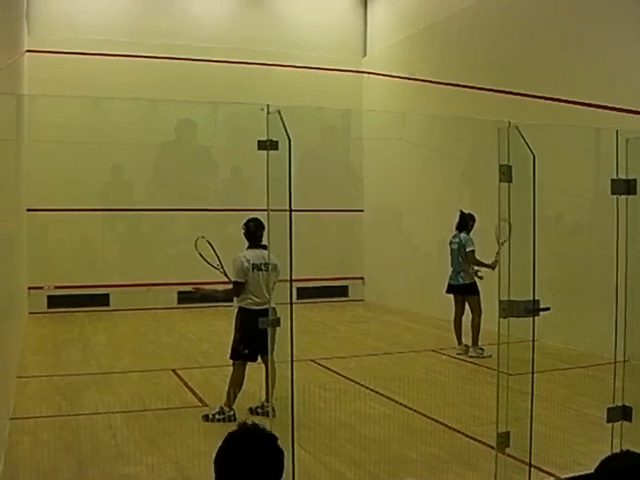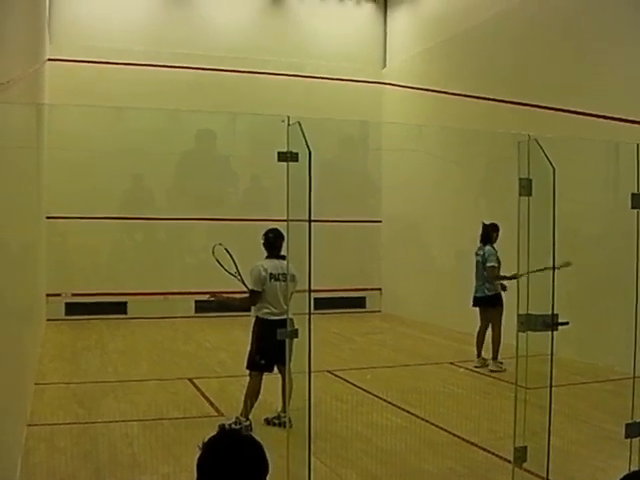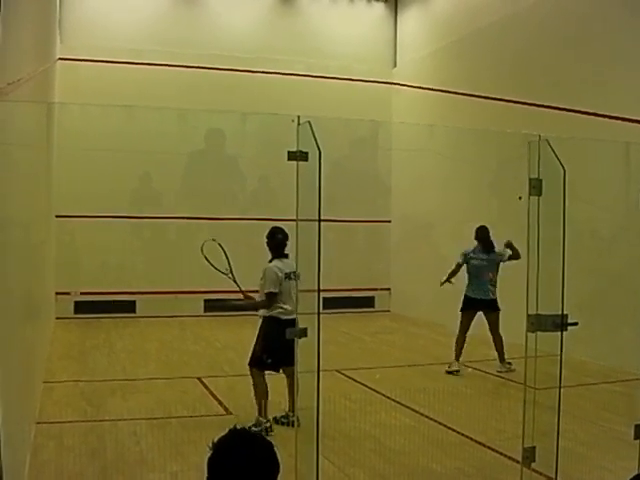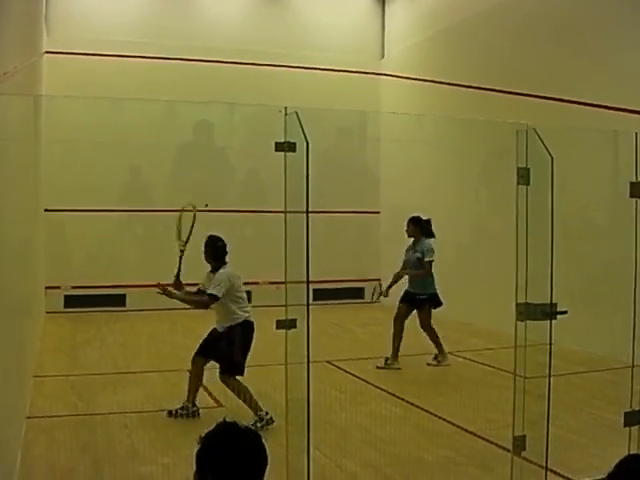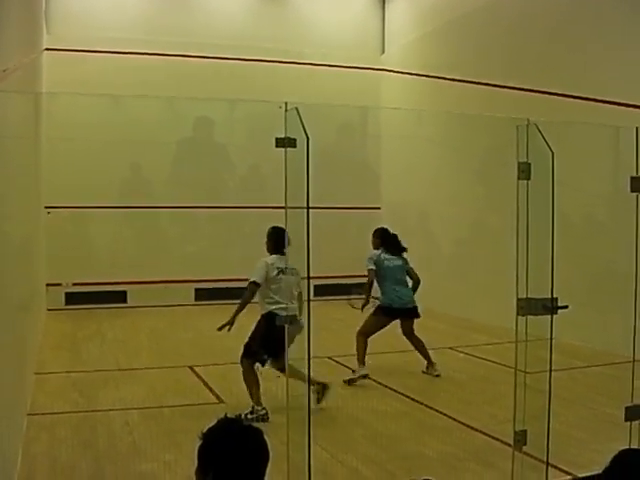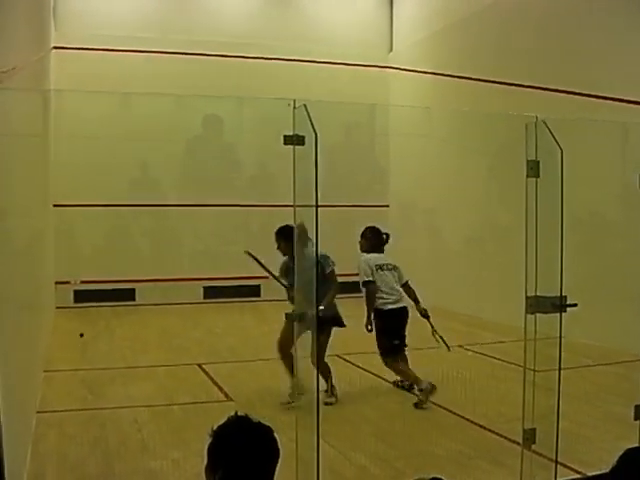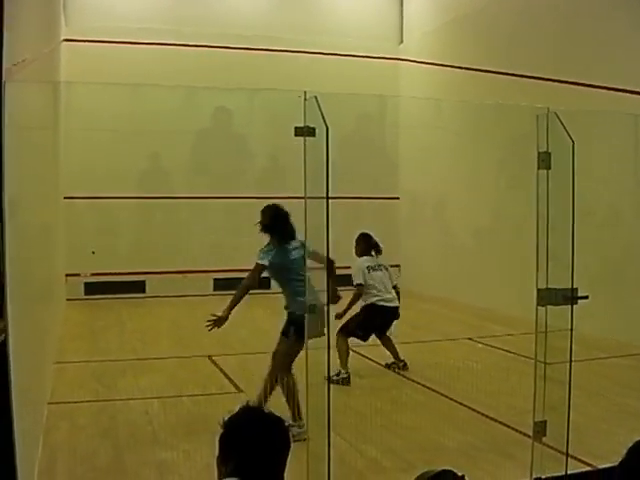
dt=0.7s
person 1, frame 1
left shoulder: (242, 259)
right shoulder: (272, 259)
left elbow: (237, 292)
right elbow: (269, 288)
left wrist: (209, 292)
left hip: (249, 314)
right hip: (267, 312)
left knee: (239, 363)
right knee: (268, 359)
left ankle: (228, 409)
right ankle: (268, 405)
person 1, frame 2
left shoulder: (260, 268)
right shoulder: (290, 269)
left elbow: (253, 300)
right elbow: (287, 298)
left wrist: (225, 299)
left hip: (266, 324)
right hip: (284, 323)
left knee: (256, 373)
right knee: (285, 370)
left ankle: (244, 419)
right ankle: (284, 415)
person 1, frame 3
left shoulder: (272, 268)
right shoulder: (292, 267)
left elbow: (269, 303)
left wrist: (241, 305)
right wrist: (254, 300)
left hip: (274, 323)
right hip: (290, 322)
left knee: (257, 370)
right knee: (288, 369)
left ankle: (263, 421)
right ankle: (291, 414)
person 1, frame 4
left shoulder: (224, 275)
right shoulder: (212, 275)
left elbow: (206, 302)
right elbow: (198, 295)
left wrist: (175, 295)
right wrist: (181, 291)
left hip: (239, 327)
right hip: (224, 327)
left knee: (227, 376)
right knee: (197, 361)
left ankle: (262, 415)
right ankle: (190, 406)
person 1, frame 5
left shoulder: (267, 263)
right shoulder: (293, 265)
left elbow: (251, 292)
right elbow: (299, 296)
left wrist: (234, 317)
right wrist: (298, 319)
left hip: (272, 319)
right hip: (290, 320)
left knee: (247, 362)
right knee: (278, 364)
left ankle: (258, 409)
right ankle: (316, 384)
person 1, frame 6
left shoulder: (366, 260)
right shoulder: (390, 261)
left elbow: (370, 290)
right elbow: (406, 286)
left wrist: (368, 316)
right wrist: (418, 306)
left hip: (385, 312)
right hip: (401, 310)
left knee: (391, 358)
right knee: (395, 350)
left ankle: (423, 386)
right ankle: (406, 380)
person 1, frame 7
left shoulder: (359, 264)
right shoulder: (382, 264)
left elbow: (359, 292)
right elbow: (396, 289)
left wrist: (344, 310)
right wrist: (396, 308)
left hip: (375, 308)
right hip: (392, 308)
left knee: (342, 335)
right knee: (380, 334)
left ankle: (343, 372)
right ankle: (399, 362)
person 2, frame 1
left shoulder: (453, 238)
right shoulder: (466, 239)
right elbow: (472, 260)
right wrist: (488, 265)
left hip: (455, 280)
right hip: (466, 281)
left knee: (458, 313)
right knee: (476, 313)
left ankle: (460, 346)
right ankle: (474, 348)
person 2, frame 2
left shoulder: (480, 250)
right shoulder: (491, 252)
right elbow: (493, 275)
left wrist: (499, 283)
right wrist: (509, 277)
left hip: (480, 293)
right hip: (491, 294)
left knee: (483, 326)
right knee: (496, 328)
left ankle: (479, 358)
right ankle: (494, 362)
person 2, frame 3
left shoulder: (467, 253)
right shoulder: (496, 255)
left elbow: (455, 271)
right elbow: (517, 256)
left wrist: (447, 279)
right wrist: (511, 246)
left hip: (472, 297)
right hip: (489, 298)
left knee: (462, 331)
right knee: (495, 332)
left ankle: (456, 363)
right ankle: (503, 363)
person 2, frame 4
left shoulder: (427, 246)
right shoulder: (410, 248)
left elbow: (427, 272)
right elbow: (402, 270)
left wrist: (406, 273)
right wrist: (389, 287)
left hip: (426, 293)
right hip: (412, 291)
left knee: (425, 325)
right knee: (397, 321)
left ankle: (442, 355)
right ankle: (394, 359)
person 2, frame 5
left shoulder: (375, 257)
right shoulder: (401, 258)
left elbow: (370, 281)
right elbow: (417, 280)
left wrist: (366, 299)
left hip: (390, 305)
right hip: (409, 305)
left knee: (362, 334)
right knee: (410, 335)
left ankle: (360, 369)
right ankle: (431, 366)
person 2, frame 6
left shoulder: (319, 258)
right shoulder: (286, 266)
left elbow: (334, 286)
right elbow: (292, 297)
left wrist: (322, 307)
left hip: (324, 313)
right hip: (302, 312)
left knee: (317, 359)
right knee: (282, 345)
left ankle: (331, 388)
right ankle: (296, 383)
person 2, frame 7
left shoulder: (270, 251)
right shoulder: (296, 243)
left elbow: (248, 284)
right elbow: (328, 262)
left wrist: (226, 313)
right wrist: (333, 291)
left hip: (303, 313)
right hip: (312, 308)
left knee: (282, 367)
right knee: (278, 360)
left ankle: (299, 425)
right ankle: (257, 409)
